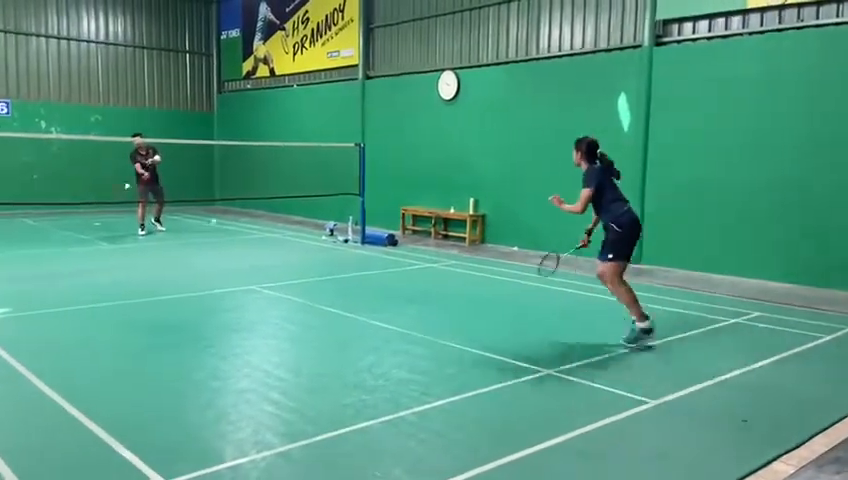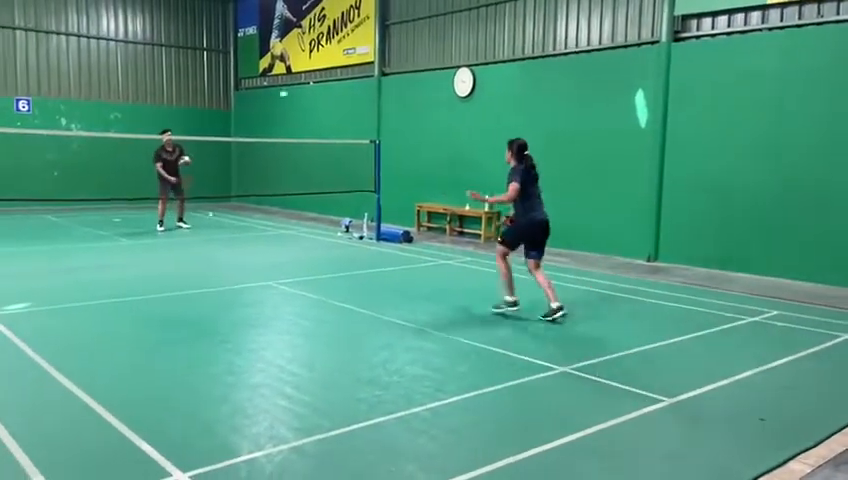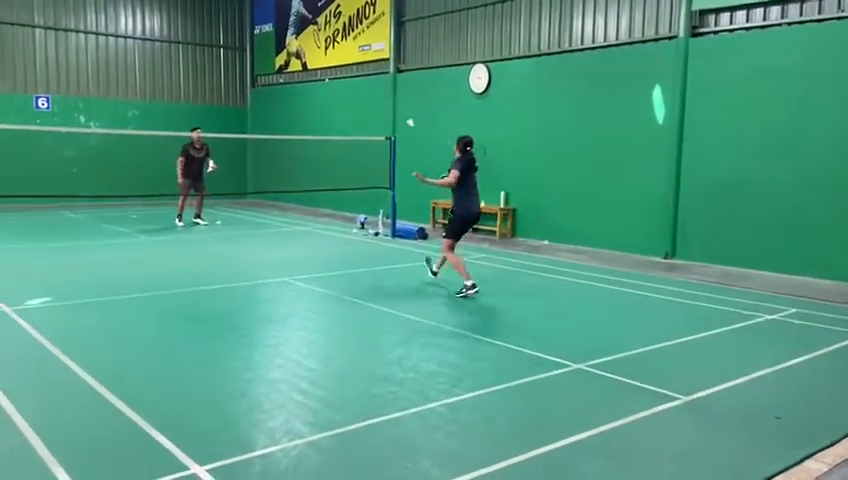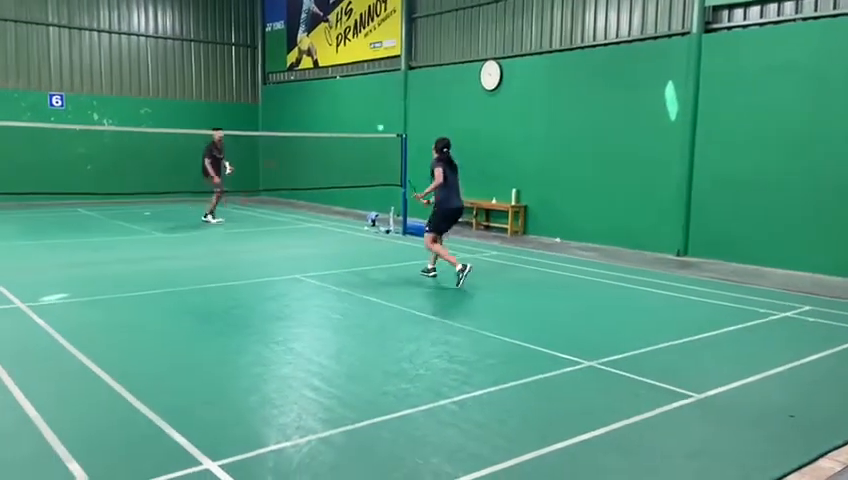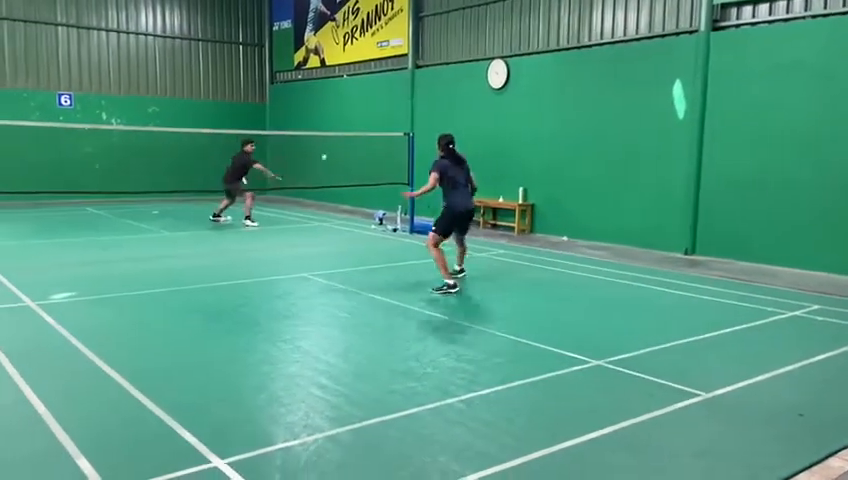
dt=0.4s
person 1, frame 1
left shoulder: (593, 173)
right shoulder: (597, 171)
left elbow: (580, 208)
left wrist: (561, 204)
right wrist: (589, 231)
left hip: (624, 226)
right hip: (619, 226)
left knee: (612, 278)
right knee: (603, 274)
left ankle: (643, 324)
right ankle: (640, 320)
person 1, frame 2
left shoulder: (516, 171)
right shoulder: (528, 170)
left elbow: (511, 196)
left wrist: (484, 199)
right wrist: (513, 215)
left hip: (526, 222)
right hip: (541, 223)
left knee: (500, 254)
right knee: (534, 268)
left ankle: (511, 299)
right ankle: (555, 306)
person 1, frame 3
left shoulder: (458, 162)
right shoulder: (469, 163)
left elbow: (451, 181)
left wrist: (426, 180)
right wrist: (448, 176)
left hip: (463, 212)
right hip: (473, 211)
left knee: (447, 249)
right knee: (450, 239)
left ankle: (469, 284)
right ankle: (436, 268)
person 1, frame 4
left shoulder: (437, 162)
right shoulder: (451, 164)
left elbow: (439, 180)
left wrist: (424, 194)
right wrist: (430, 200)
left hip: (445, 207)
right hip: (457, 207)
left knee: (430, 243)
right knee: (436, 235)
left ankle: (460, 267)
right ankle: (431, 268)
person 1, frame 5
left shoulder: (440, 163)
right shoulder: (462, 162)
left elbow: (430, 185)
right elbow: (474, 187)
left wrist: (414, 194)
left hip: (453, 210)
right hip: (468, 209)
left knee: (432, 244)
right knee: (459, 239)
left ankle: (449, 282)
right ankle: (459, 268)
